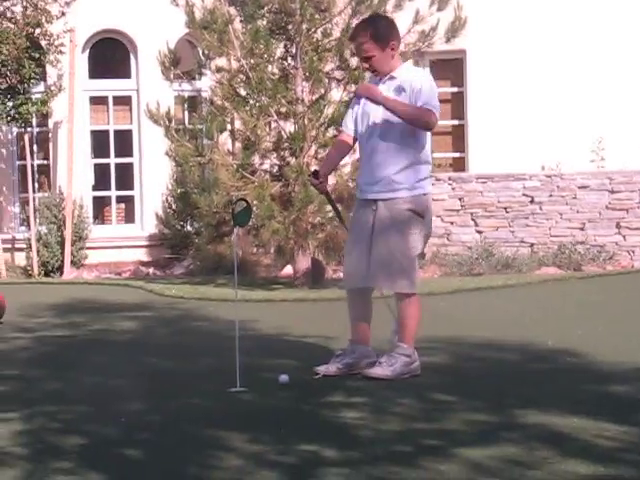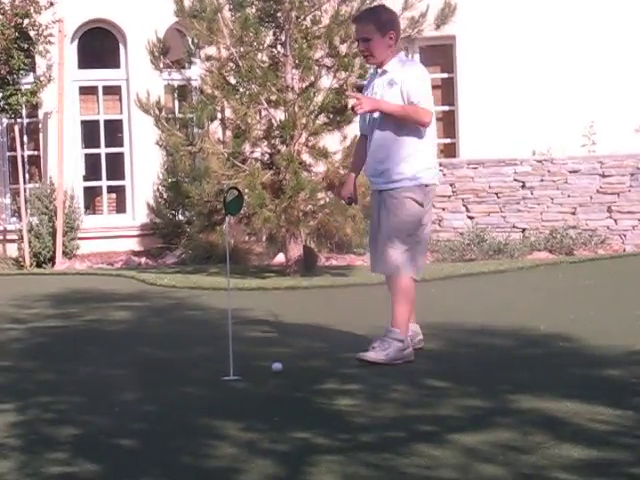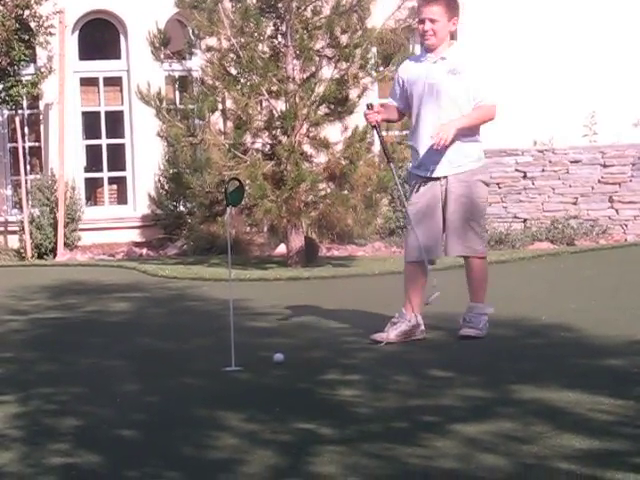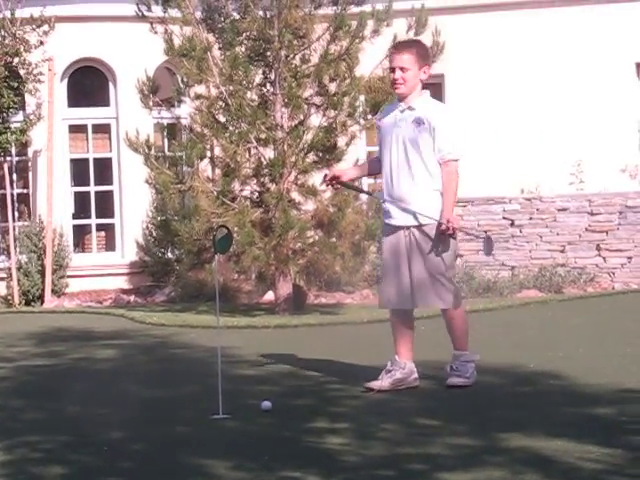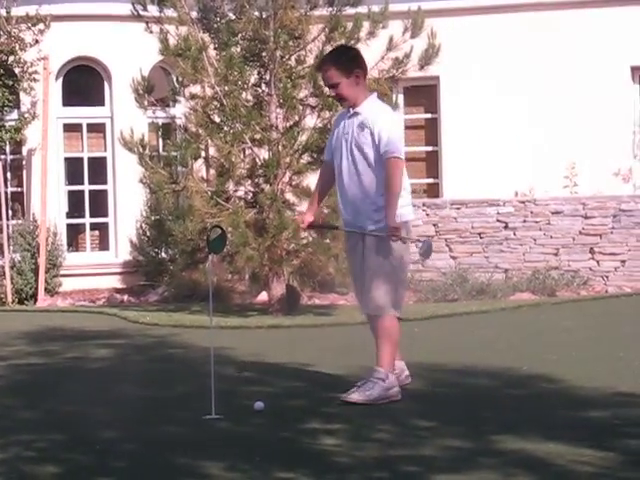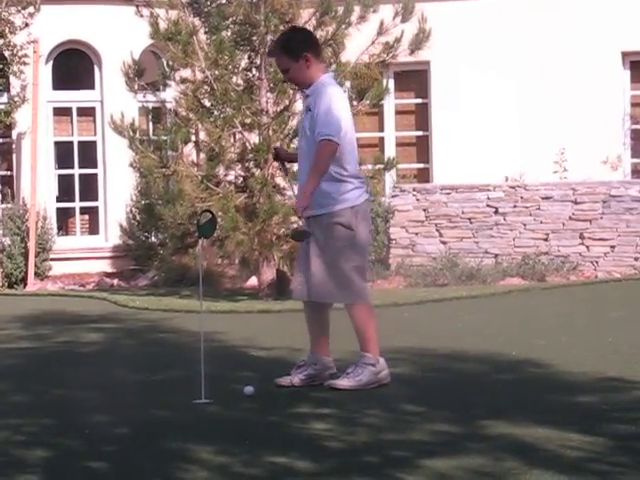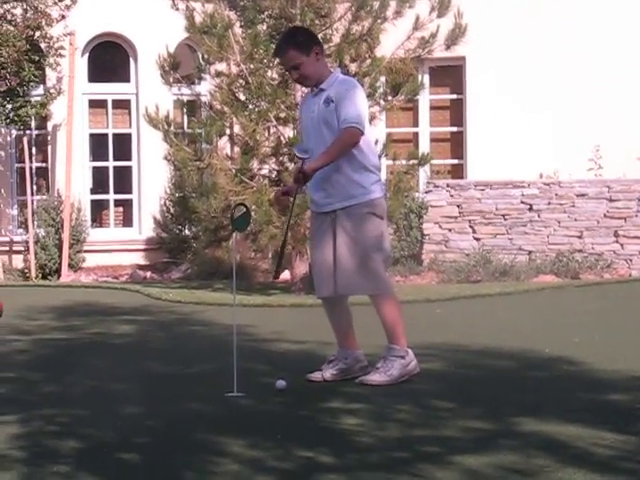
dt=0.7s
person 1, frame 1
left shoulder: (418, 79)
right shoulder: (365, 92)
left elbow: (428, 119)
right elbow: (346, 137)
left wrist: (383, 99)
right wrist: (324, 170)
left hip: (406, 197)
right hip: (367, 196)
left knee: (402, 275)
right knee: (355, 275)
left ankle: (405, 354)
right ankle: (358, 350)
person 1, frame 2
left shoulder: (411, 71)
right shoulder: (372, 81)
left elbow: (424, 116)
left wrist: (379, 105)
right wrist: (351, 177)
left hip: (410, 183)
right hip: (382, 184)
left knee: (400, 260)
right knee: (387, 261)
left ankle: (398, 339)
right ankle: (408, 329)
person 1, frame 3
left shoulder: (466, 64)
right shoulder: (408, 68)
left elbow: (488, 109)
right elbow: (398, 108)
left wrist: (453, 125)
right wrist: (381, 114)
left hip: (465, 168)
right hip: (422, 172)
left knee: (471, 244)
right knee: (415, 246)
left ankle: (477, 312)
right ankle: (410, 317)
person 1, frame 4
left shoulder: (435, 113)
right shoulder: (386, 117)
left elbow: (449, 165)
left wrist: (448, 212)
right wrist: (349, 173)
left hip: (430, 221)
right hip: (394, 221)
left knee: (445, 293)
right knee: (396, 297)
left ankle: (463, 360)
right ankle: (403, 366)
person 1, frame 5
left shoulder: (381, 115)
right shoulder: (340, 121)
left elbow: (393, 163)
right elbow: (331, 168)
left wrist: (392, 213)
right wrist: (312, 206)
left hip: (385, 225)
right hip: (357, 226)
left knee: (383, 301)
right knee: (370, 302)
left ankle: (385, 379)
right ankle: (393, 367)
person 1, frame 6
left shoulder: (327, 95)
right shoulder: (313, 97)
left elbow: (330, 146)
left wrist: (306, 192)
right wrist: (292, 156)
left hip: (340, 207)
right hip: (320, 209)
left knee: (350, 287)
right knee: (311, 289)
left ankle: (372, 363)
right ankle: (319, 361)
person 1, frame 7
left shoulder: (347, 89)
right shoulder: (306, 103)
left elbow: (353, 133)
left wrist: (317, 164)
right wrist: (293, 187)
left hip: (360, 200)
right hip: (323, 205)
left knee: (373, 278)
right knee: (328, 286)
left ankle: (400, 355)
right ankle: (349, 356)
